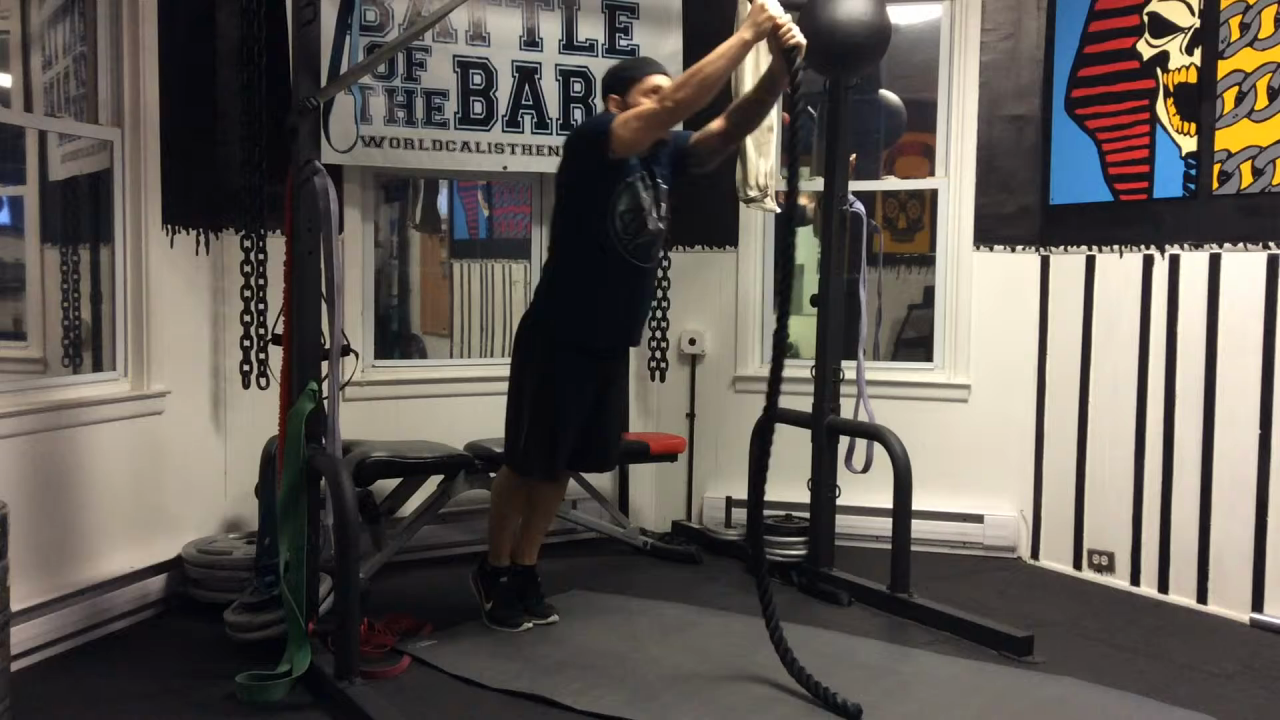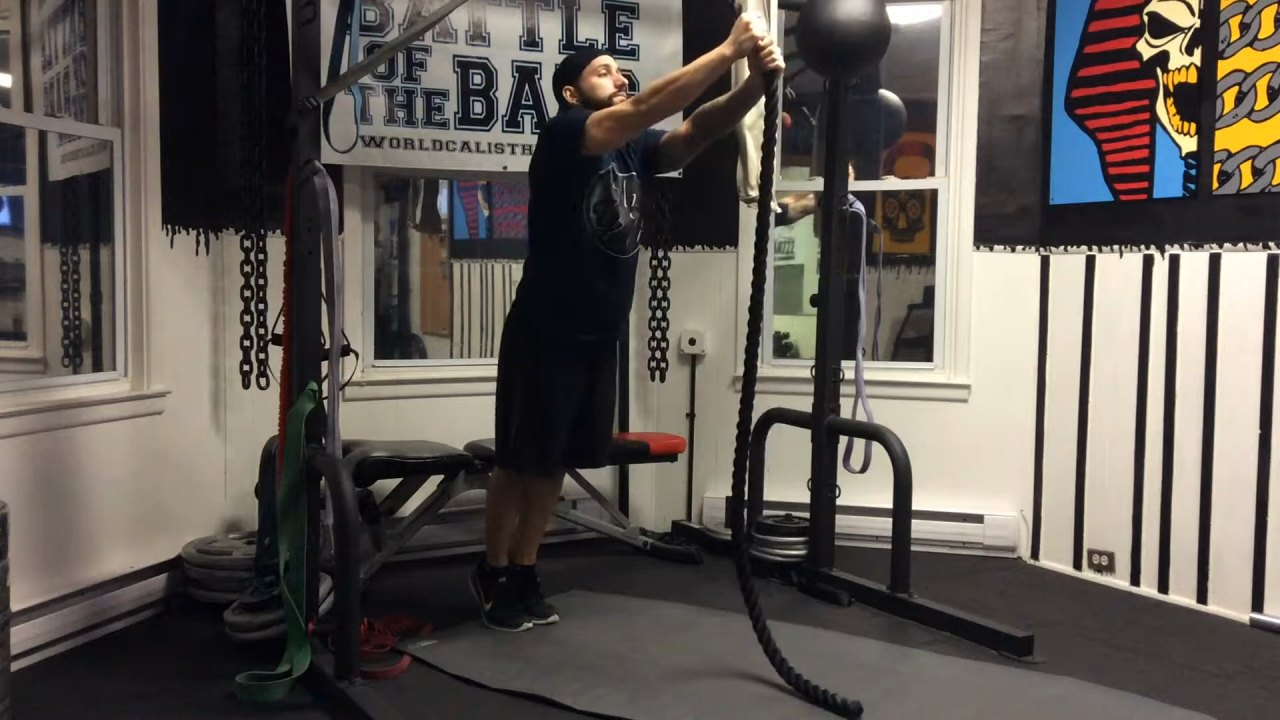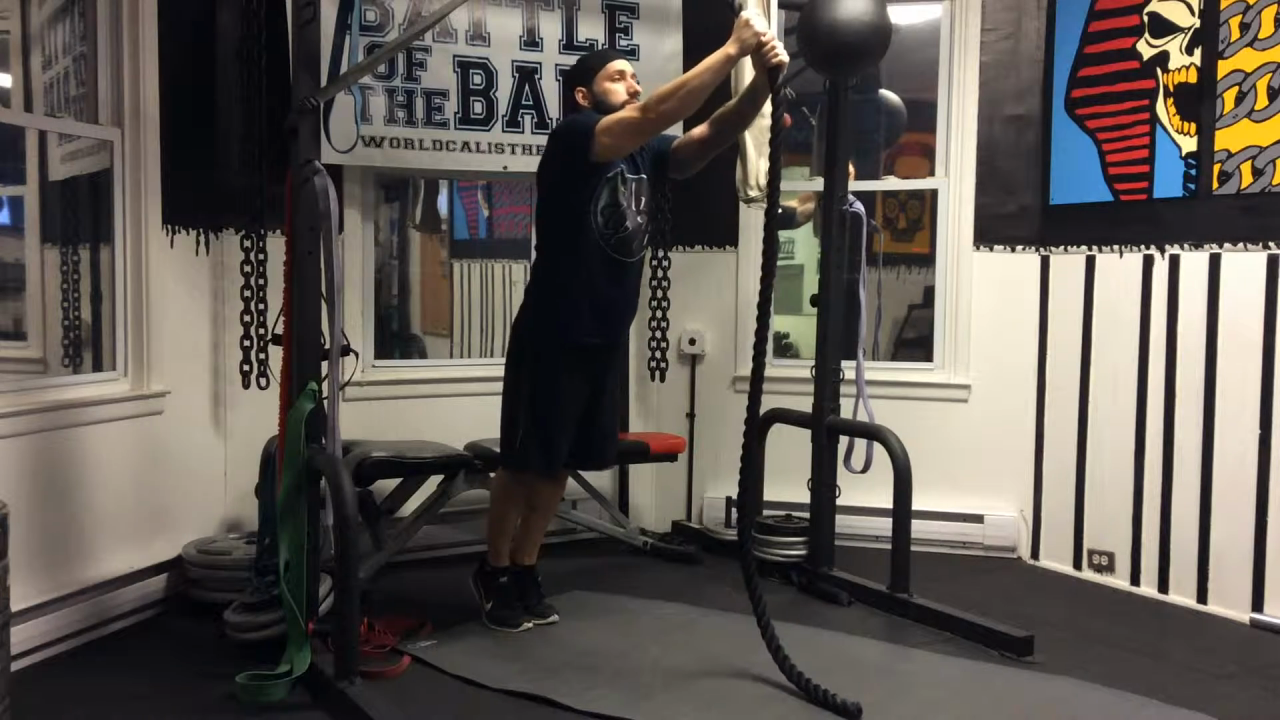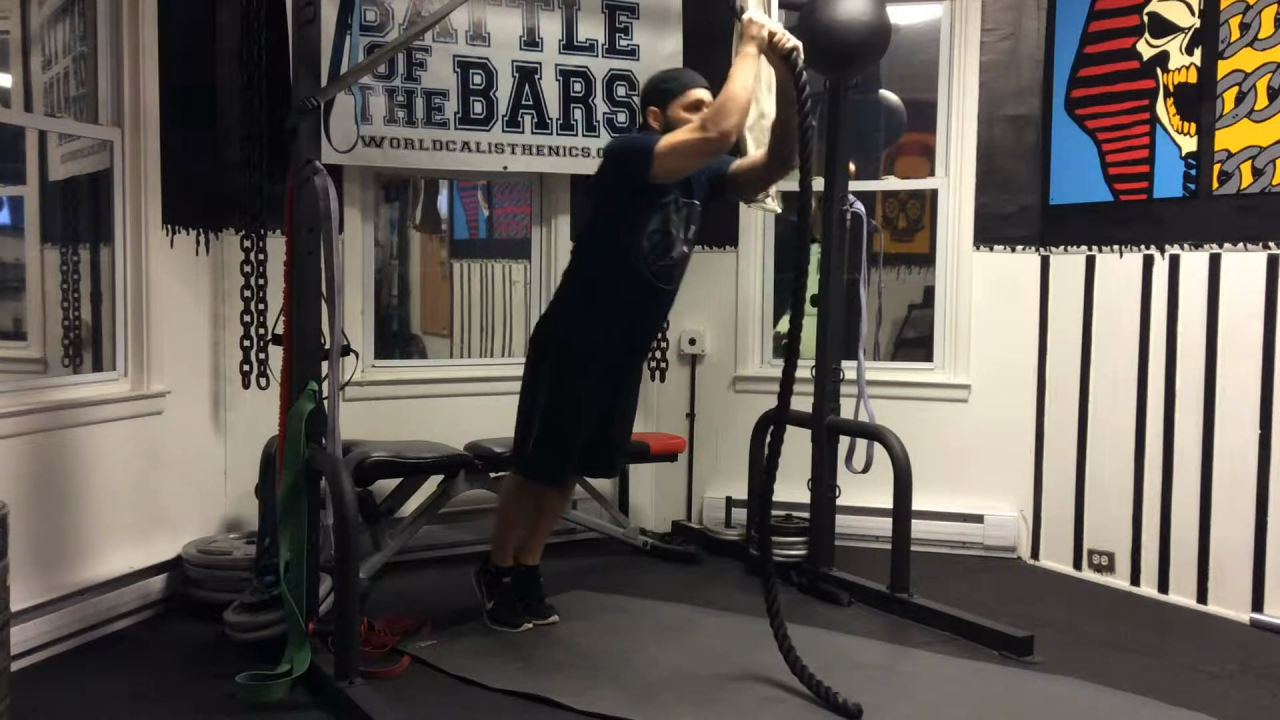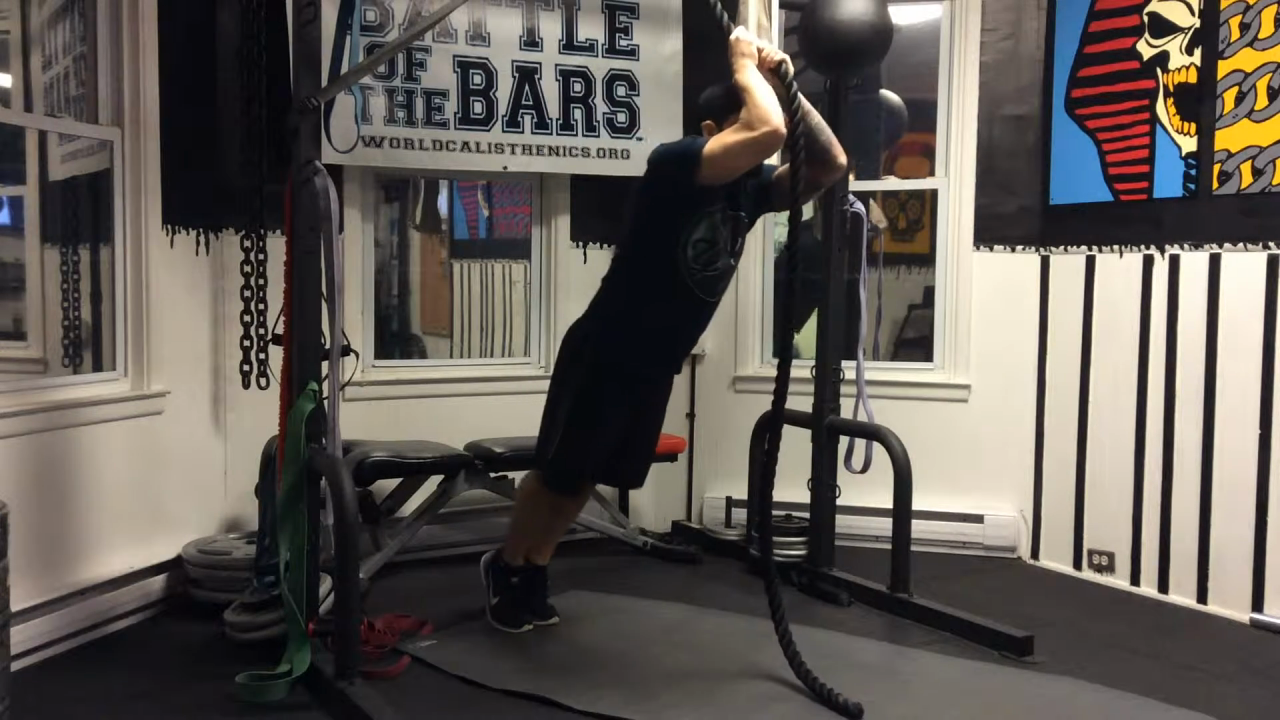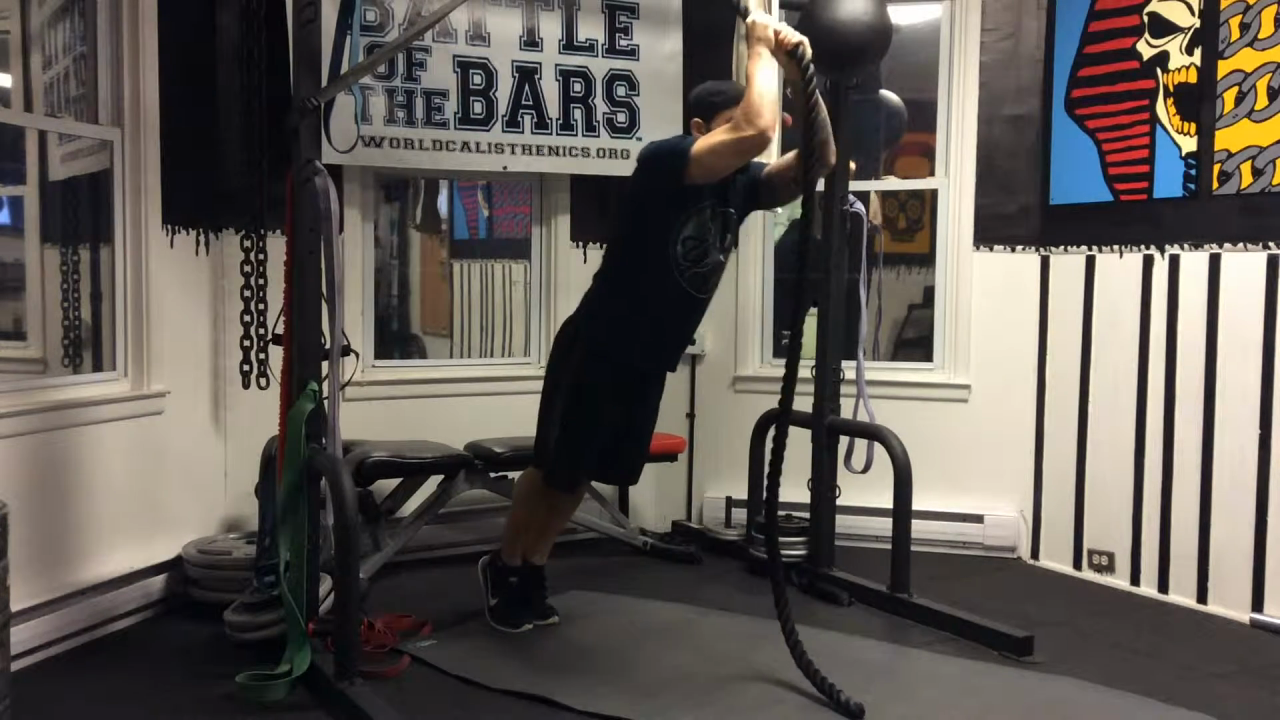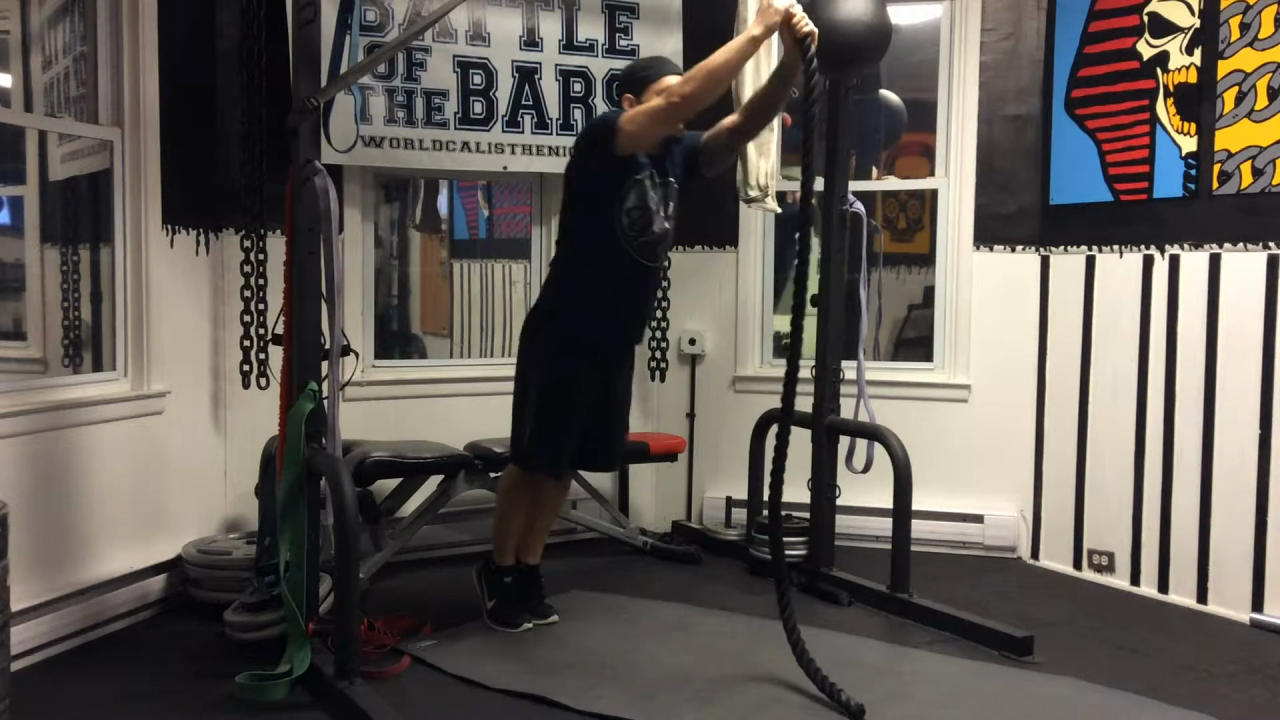
dt=0.5s
person 1, frame 1
left shoulder: (665, 153)
right shoulder: (590, 143)
left elbow: (731, 126)
right elbow: (674, 106)
left wrist: (781, 65)
left hip: (611, 345)
right hip: (558, 341)
left knee: (561, 465)
right knee: (528, 463)
left ankle: (524, 573)
right ankle: (494, 574)
person 1, frame 2
left shoulder: (634, 148)
right shoulder: (562, 136)
left elbow: (697, 128)
right elbow: (649, 108)
left wrist: (755, 80)
right wrist: (728, 49)
left hip: (599, 336)
right hip: (545, 334)
left knee: (554, 462)
right knee: (521, 460)
left ankle: (523, 571)
right ankle: (493, 573)
person 1, frame 3
left shoulder: (647, 153)
right shoulder: (572, 139)
left elbow: (714, 134)
right elbow: (658, 114)
left wrist: (762, 79)
right wrist: (731, 48)
left hip: (606, 339)
right hip: (552, 336)
left knee: (558, 464)
right knee: (526, 461)
left ankle: (524, 571)
right ankle: (494, 573)
person 1, frame 4
left shoulder: (703, 176)
right shoulder: (628, 155)
left elbow: (777, 162)
right elbow: (718, 133)
left wrist: (785, 78)
right wrist: (749, 49)
left hip: (626, 354)
right hip: (573, 348)
left knee: (568, 472)
right knee: (538, 467)
left ankle: (526, 573)
right ankle: (497, 573)
person 1, frame 5
left shoulder: (752, 188)
right shoulder: (674, 164)
left elbow: (830, 163)
right elbow: (769, 132)
left wrist: (781, 83)
right wrist: (744, 66)
left hip: (657, 366)
right hip: (603, 355)
left knee: (586, 478)
right knee: (558, 473)
left ankle: (533, 572)
right ankle: (507, 569)
person 1, frame 6
left shoulder: (742, 184)
right shoulder: (663, 162)
left elbow: (819, 159)
right elbow: (756, 132)
left wrist: (797, 72)
right wrist: (759, 50)
left hip: (650, 363)
right hip: (596, 352)
left knee: (584, 476)
right knee: (557, 470)
left ankle: (532, 573)
right ankle: (505, 569)
person 1, frame 7
left shoulder: (677, 154)
right shoulder: (602, 140)
left elbow: (744, 124)
right elbow: (684, 98)
left wrist: (791, 60)
left hip: (617, 342)
right hip: (564, 336)
left knee: (566, 464)
right knee: (535, 460)
left ankle: (528, 572)
right ankle: (498, 573)
